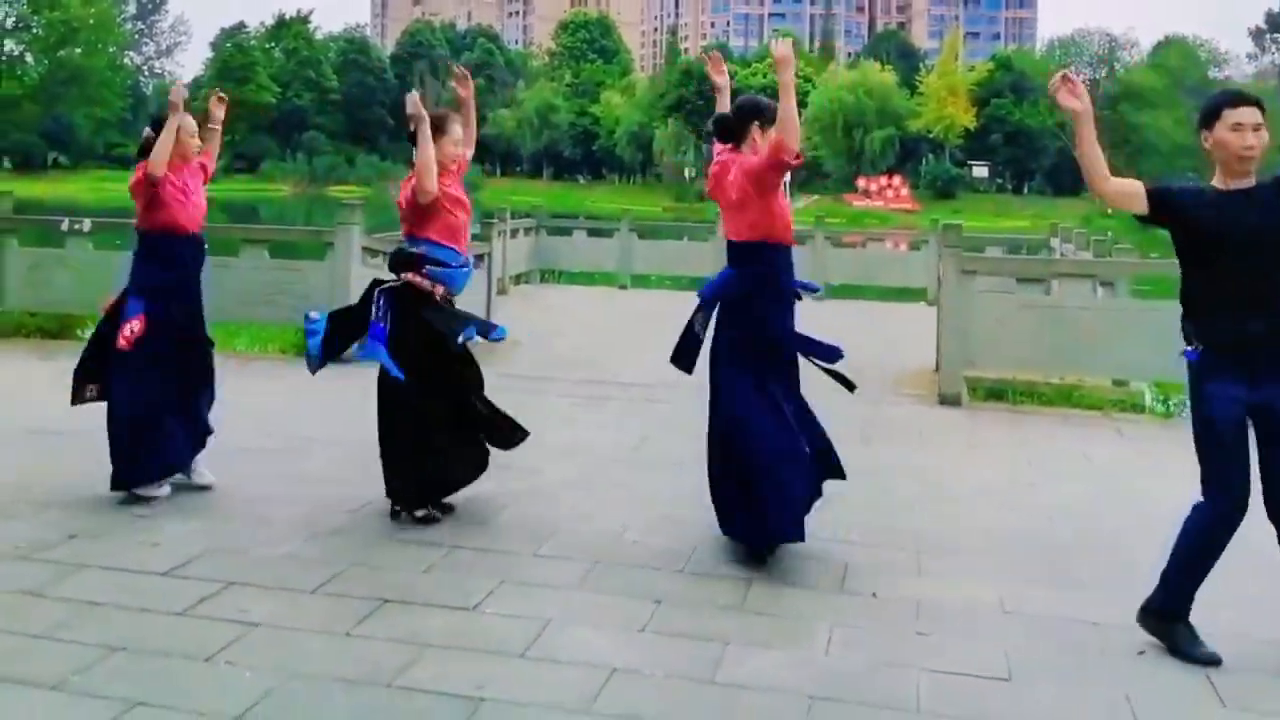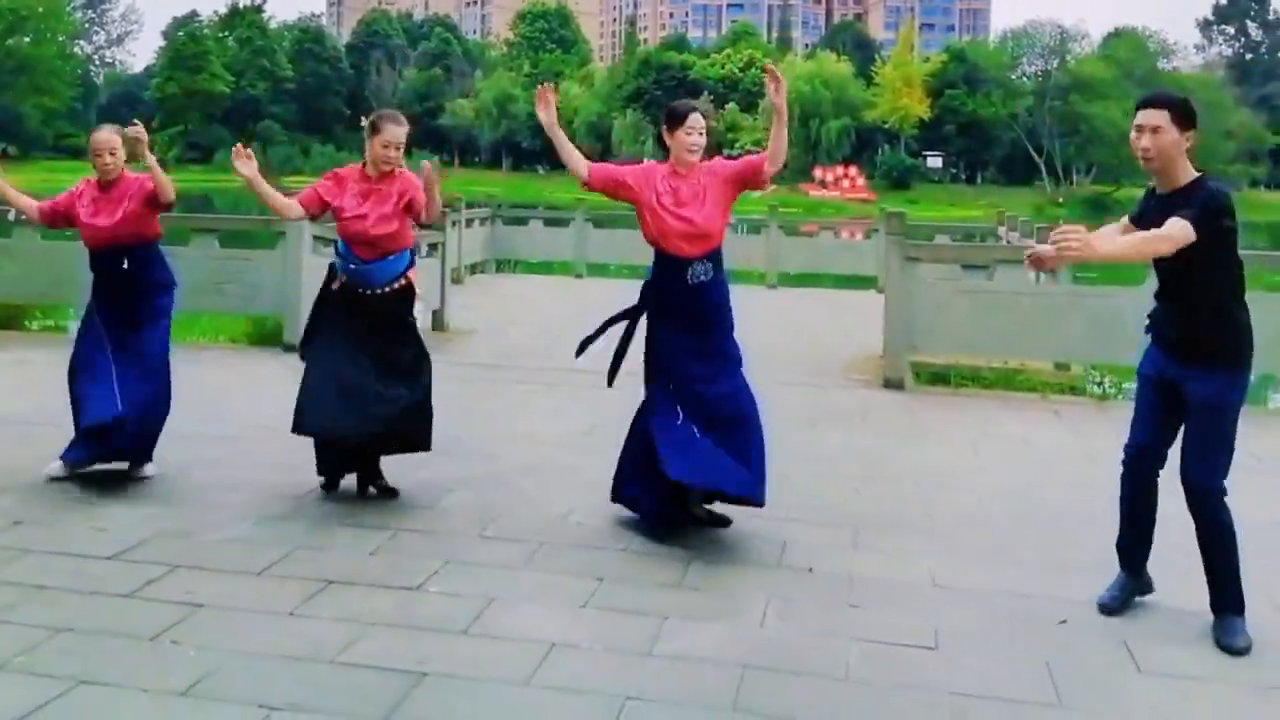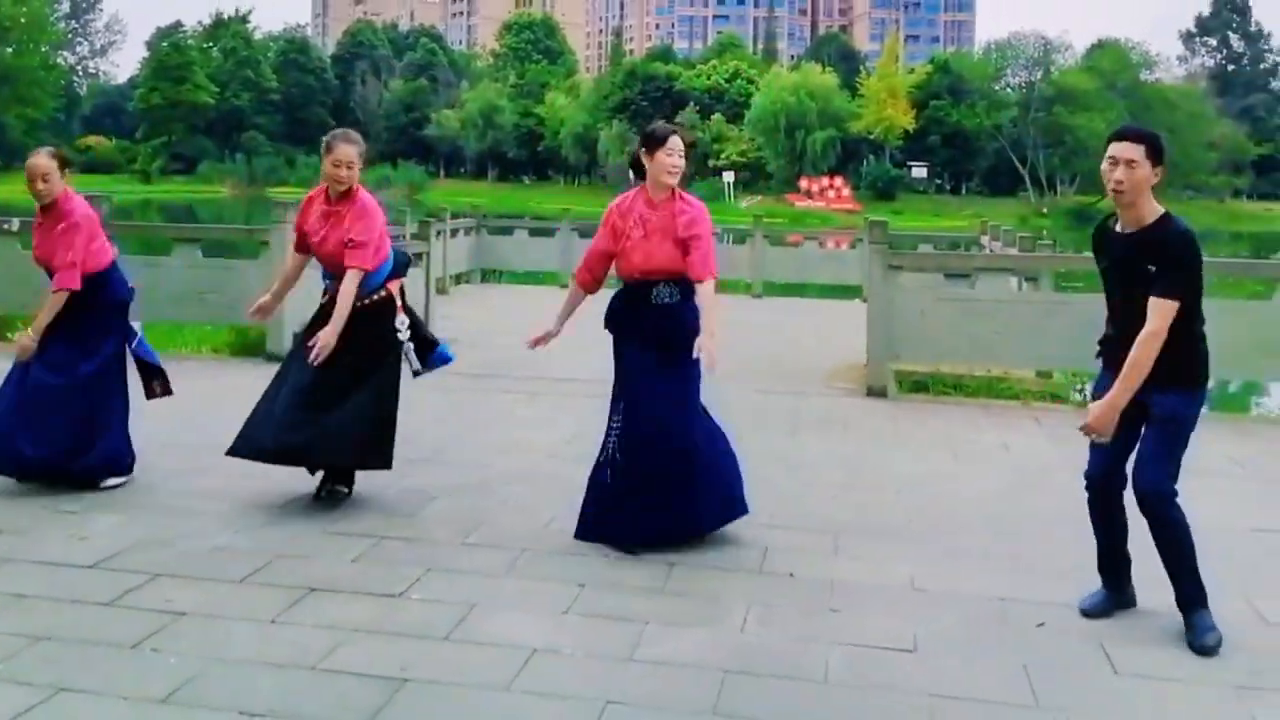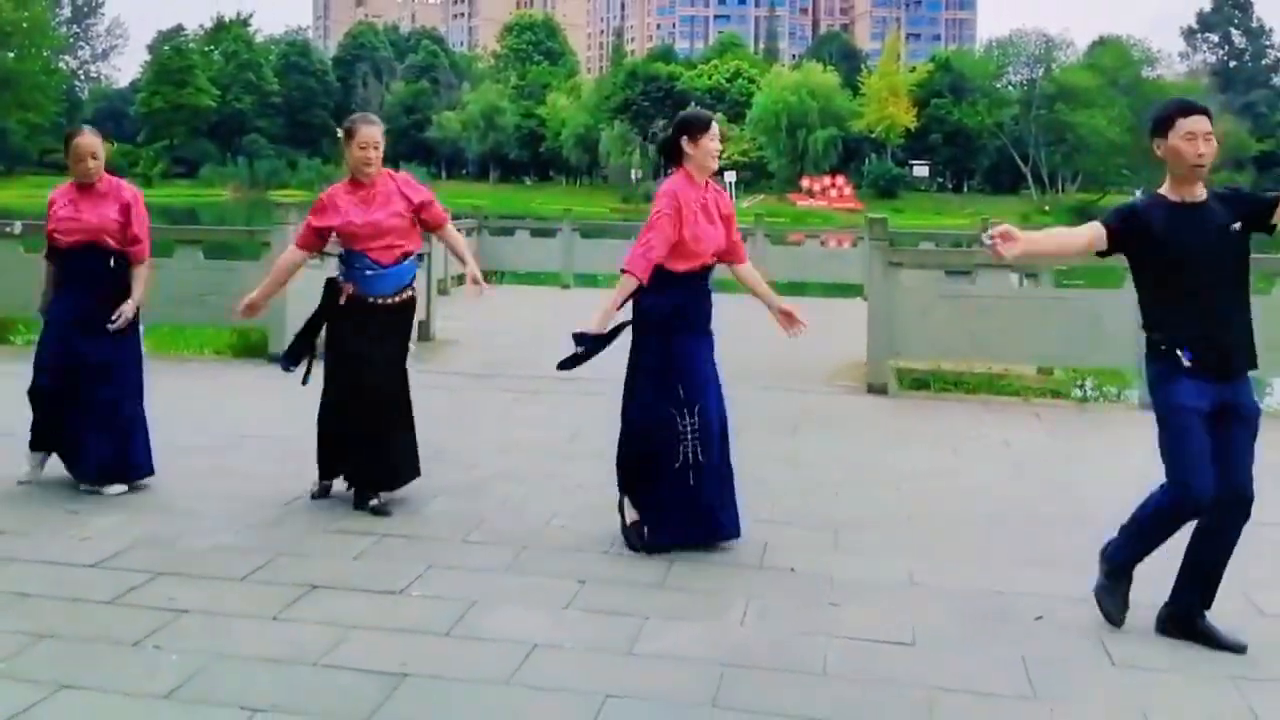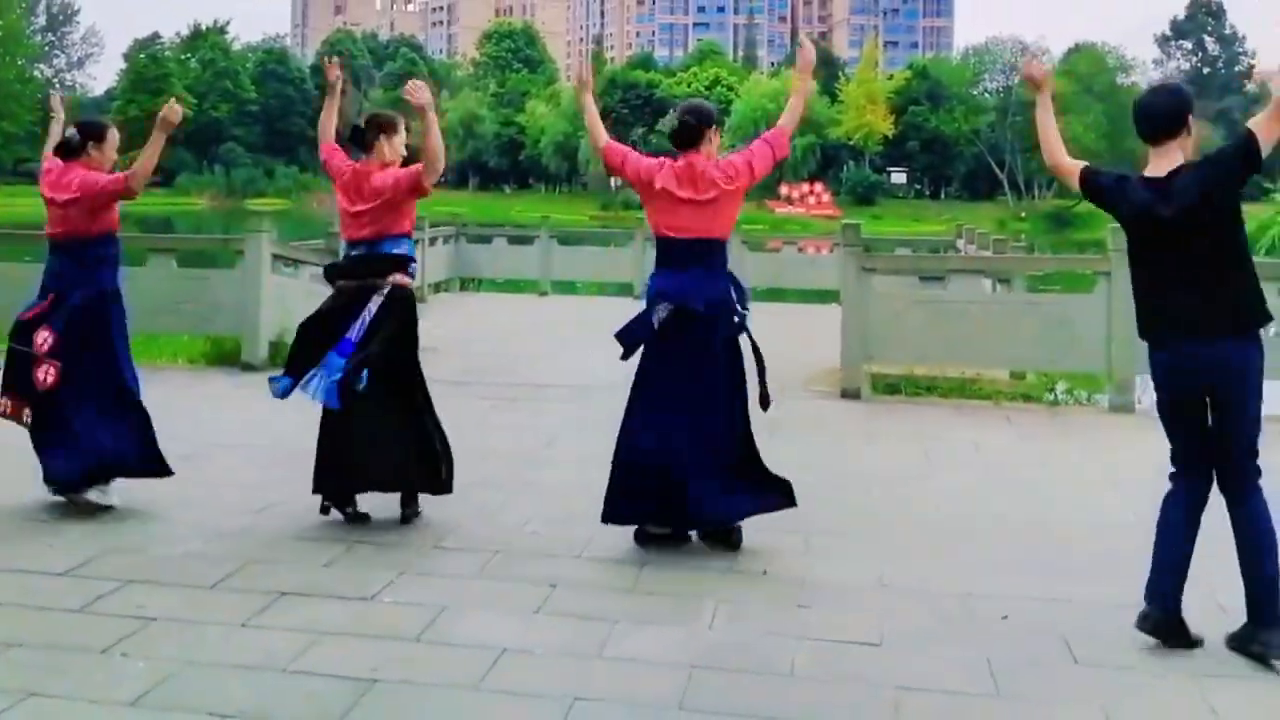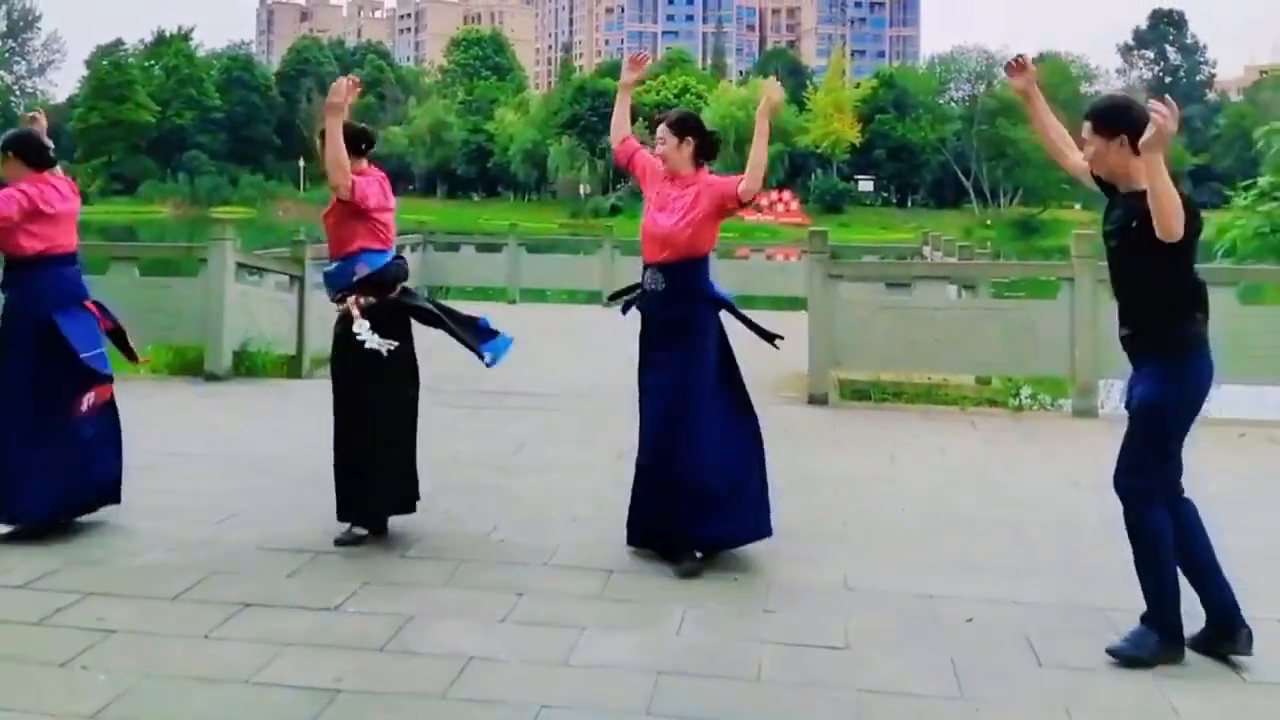
dt=0.4s
person 1, frame 1
right shoulder: (1188, 202)
right elbow: (1106, 185)
right wrist: (1083, 116)
right hip: (1220, 373)
right knee: (1225, 500)
right ankle: (1166, 612)
person 1, frame 2
left shoulder: (1210, 198)
right shoulder: (1155, 200)
left elbow: (1163, 242)
right elbow: (1123, 231)
left wrist: (1089, 249)
right wrist: (1064, 248)
left hip: (1219, 364)
right hip: (1165, 351)
left knee: (1203, 485)
right knee: (1139, 460)
left ankle: (1229, 609)
right ankle: (1133, 572)
person 1, frame 3
left shoulder: (1177, 241)
right shoulder: (1104, 234)
left elbow: (1155, 331)
left wrist: (1113, 404)
left hip: (1175, 384)
right hip: (1119, 370)
left knee: (1153, 487)
right knee: (1101, 480)
left ankle: (1194, 607)
right ankle: (1116, 584)
person 1, frame 4
right shoulder: (1141, 216)
right elbow: (1081, 236)
right wrist: (1024, 242)
left hip: (1234, 378)
right hip: (1179, 373)
left knee: (1235, 497)
right knee: (1195, 491)
left ankle: (1185, 610)
right ankle: (1119, 559)
person 1, frame 5
left shoulder: (1125, 194)
right shoulder: (1215, 176)
left elbow: (1057, 159)
left wrist: (1041, 94)
left hip: (1168, 356)
left knee: (1188, 478)
left ankle: (1162, 606)
person 1, frame 6
left shoulder: (1163, 202)
right shoulder: (1126, 193)
left elbow: (1171, 228)
right elbow: (1065, 151)
left wrist: (1158, 153)
right wrist: (1029, 95)
left hip: (1172, 366)
right hip: (1163, 364)
left knee: (1139, 486)
right knee: (1162, 491)
left ankle: (1163, 630)
right ankle: (1224, 622)
person 2, frame 1
left shoulder: (726, 167)
right shoulder: (757, 171)
left elbow: (724, 137)
right elbow: (788, 147)
left wrist: (723, 89)
right wrist: (786, 75)
left hip: (738, 297)
right hip: (760, 300)
left knee: (746, 405)
right knee: (764, 410)
left ankle: (755, 520)
right ankle: (765, 523)
person 2, frame 2
left shoulder: (721, 174)
right shoulder: (644, 179)
left elbow: (772, 164)
right elbow: (585, 170)
left wrist: (779, 110)
right wrist: (552, 126)
left hip: (713, 303)
right hip: (670, 305)
left knee: (723, 398)
right knee: (674, 400)
left ankle: (692, 495)
right ankle: (670, 499)
person 2, frame 3
left shoulder: (692, 212)
right shoulder: (621, 210)
left elbow: (704, 275)
right elbow: (589, 273)
left wrist: (707, 331)
right wrist: (558, 324)
left hip: (678, 328)
right hip: (634, 327)
left knee: (680, 417)
right knee: (634, 419)
left ankle: (682, 514)
right ankle: (622, 520)
person 2, frame 4
left shoulder: (715, 196)
right shoulder: (673, 193)
left elbow: (735, 258)
right elbow: (643, 255)
left wrist: (772, 302)
right wrist: (608, 310)
left hip: (692, 314)
right hip: (667, 315)
left knee: (695, 417)
right knee: (688, 417)
right ankle: (638, 505)
person 2, frame 5
left shoulder: (655, 173)
right shoulder: (730, 175)
left elbow: (601, 145)
right elbow: (780, 134)
left wrist: (585, 93)
right wrist: (803, 79)
left hip: (667, 298)
right hip: (714, 299)
left knee: (658, 405)
right knee: (717, 403)
left ankle: (660, 518)
right ankle: (721, 518)
person 2, frame 6
left shoulder: (710, 190)
right shoulder: (656, 178)
left elbow: (749, 187)
right elbow: (620, 142)
left wrist: (764, 119)
right wrist: (625, 88)
left hip: (690, 319)
right hip: (660, 320)
left knee: (688, 426)
right knee: (661, 425)
left ankle: (697, 537)
right ankle: (672, 530)
person 3, frame 1
left shoulder: (446, 175)
right shoulder: (422, 187)
left elbow: (467, 150)
right elbow: (429, 189)
left wrist: (468, 101)
right wrist: (424, 122)
left hip: (426, 298)
right hip: (420, 297)
left knee: (437, 389)
right knee: (436, 391)
left ankle: (420, 491)
right ankle: (415, 497)
person 3, frame 2
left shoulder: (407, 183)
right shoulder: (338, 181)
left elbow: (429, 216)
right elbow: (291, 210)
left wrist: (432, 187)
right wrist: (254, 179)
left hip: (394, 296)
right hip: (347, 294)
left knee: (393, 378)
right knee: (334, 375)
left ankle: (370, 469)
right ankle: (336, 465)
person 3, frame 3
left shoulder: (365, 210)
right shoulder: (312, 202)
left elbow: (355, 273)
right elbow: (300, 255)
left wrist: (334, 329)
right wrist: (274, 297)
left hip: (376, 307)
right hip: (337, 301)
left knee: (362, 394)
right knee: (312, 385)
left ankle: (341, 474)
right ankle: (330, 470)
person 3, frame 4
left shoulder: (405, 186)
right shoulder: (332, 199)
left elbow: (442, 226)
right elbow: (300, 249)
left wrist: (469, 262)
right wrist: (263, 294)
left hip: (397, 304)
right hip: (353, 306)
left knee: (386, 392)
right knee: (344, 390)
left ankle: (370, 483)
right ankle: (333, 470)
person 3, frame 5
left shoulder: (346, 174)
right shoulder: (396, 182)
left elbow: (325, 141)
right elbow: (435, 165)
left wrist: (333, 91)
right wrist: (427, 110)
left hip: (353, 294)
right hip: (388, 296)
left knee: (351, 391)
right knee: (401, 394)
left ankle: (337, 492)
right ankle: (409, 493)
person 3, frame 6
left shoulder: (362, 188)
right shoulder: (371, 179)
left elbow: (338, 180)
right elbow: (342, 168)
left wrist: (334, 117)
right wrist: (335, 115)
left hip: (369, 311)
right hip: (382, 306)
left knee: (365, 412)
right knee: (387, 407)
left ankle: (369, 515)
right ankle: (381, 505)
person 4, frame 1
left shoulder: (186, 173)
right shoulder: (151, 177)
left elbow: (207, 160)
right elbow: (153, 171)
left wrist: (215, 121)
right wrist: (174, 116)
left hip: (181, 288)
right hip: (156, 287)
left knee: (189, 373)
right knee: (145, 374)
left ankle: (180, 457)
right ankle: (139, 473)
person 4, frame 2
left shoulder: (143, 186)
right shoulder: (80, 195)
left elbow: (167, 197)
right elbow: (41, 211)
left wrist: (147, 156)
left hip: (149, 290)
right hip: (107, 294)
left knee: (145, 372)
right knee: (91, 369)
left ankle: (139, 452)
right ankle: (88, 448)
person 4, frame 3
left shoulder: (75, 217)
right shoulder: (45, 211)
left elbow: (66, 283)
left wrist: (35, 332)
left hip: (103, 303)
right hip: (73, 305)
left knee: (96, 385)
right knee: (42, 378)
left ankle: (114, 465)
right ankle: (44, 461)
person 4, frame 4
left shoulder: (125, 195)
right shoulder: (57, 199)
left elbow: (140, 256)
right elbow: (53, 256)
left wrist: (134, 301)
right wrist: (47, 299)
left hip: (111, 298)
right hip: (67, 301)
left knee: (115, 381)
right knee: (56, 376)
left ankle: (109, 468)
right ankle: (44, 446)
person 4, frame 5
left shoulder: (55, 175)
right shoulder: (91, 184)
left elbow: (50, 154)
right elbow: (132, 184)
left wrist: (57, 119)
right wrist: (161, 131)
left hip: (65, 286)
right hip: (91, 291)
left knee: (65, 381)
right knee: (98, 381)
left ankle: (69, 472)
right ankle: (89, 474)
person 4, frame 6
right shoulder: (64, 190)
right wrist: (42, 133)
left hip: (35, 301)
right hip: (71, 299)
right knee: (80, 399)
right ankle: (77, 492)
